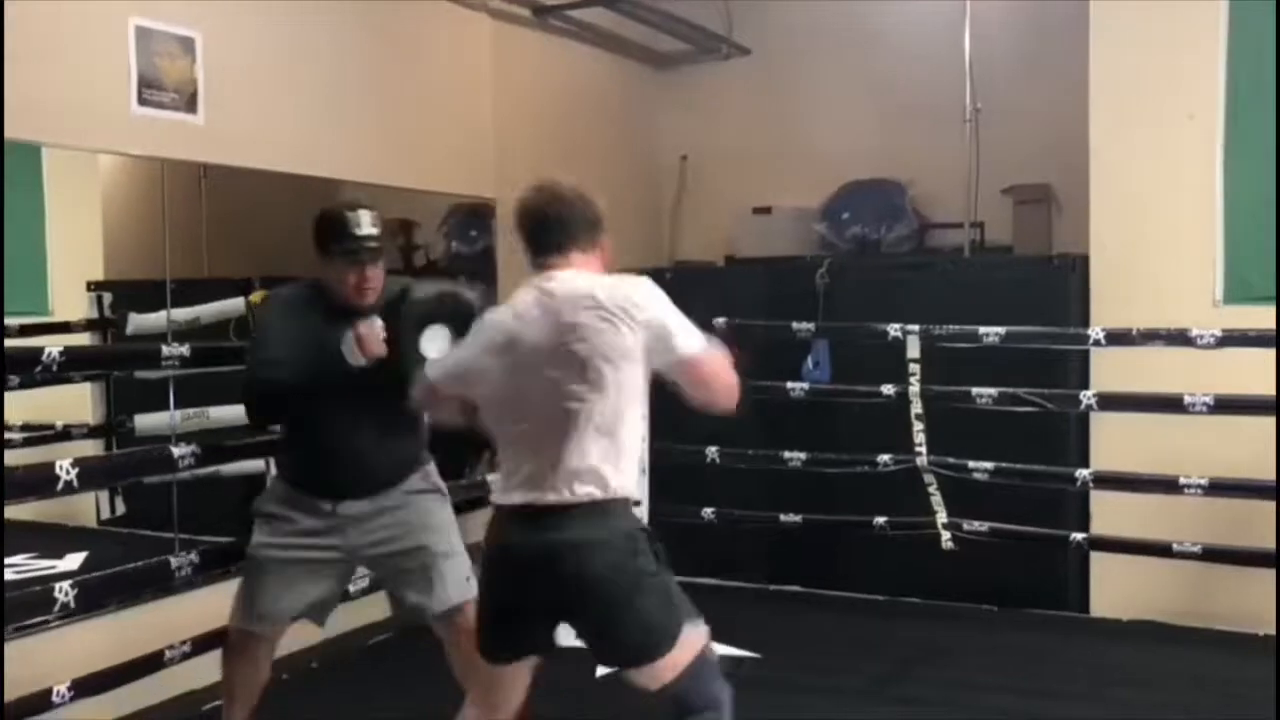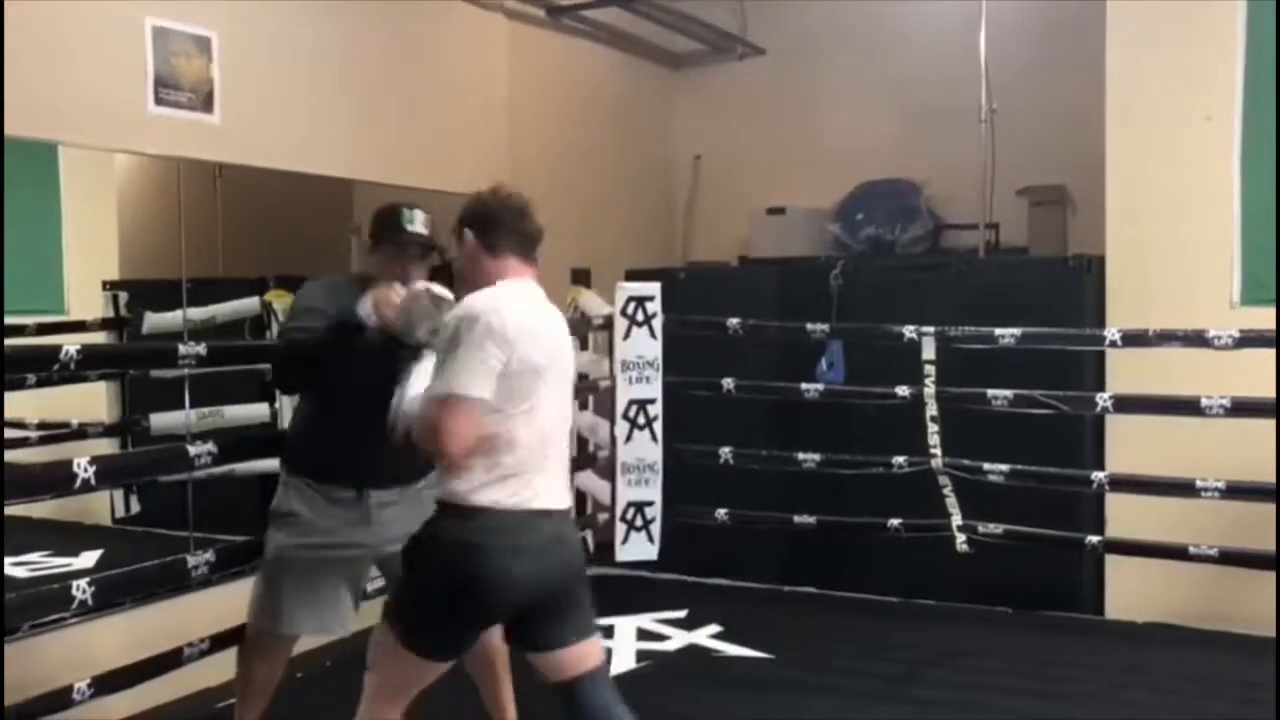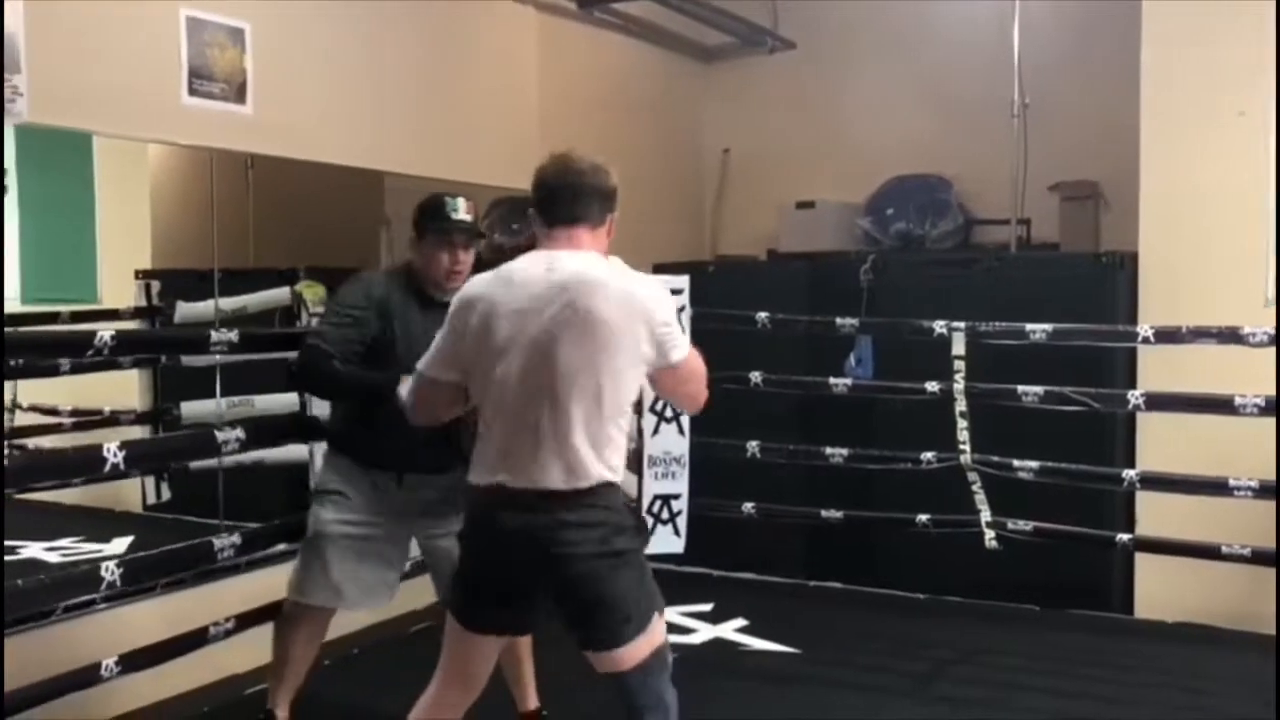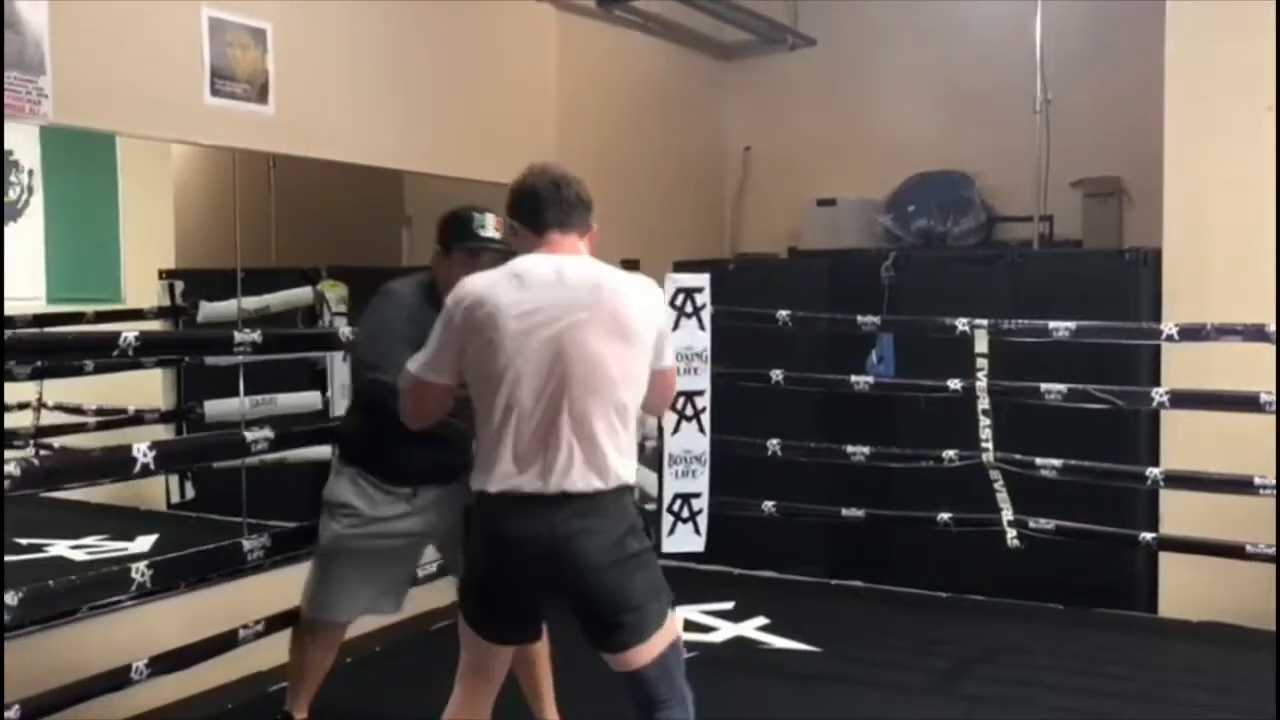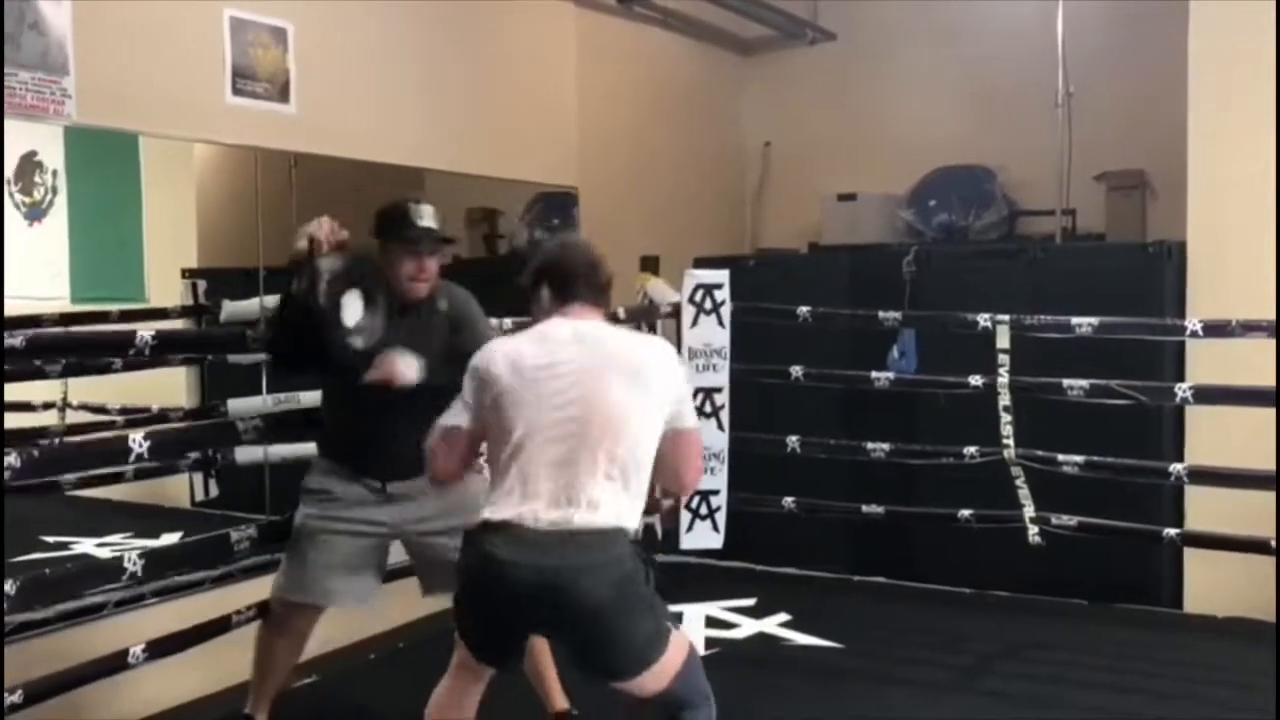
dt=0.7s
person 1, frame 1
left shoulder: (495, 327)
right shoulder: (626, 297)
left elbow: (432, 398)
right elbow: (720, 391)
left hip: (512, 539)
right hip: (597, 538)
person 1, frame 2
left shoulder: (482, 315)
right shoulder: (543, 319)
left elbow: (450, 441)
left wrist: (416, 406)
left hip: (473, 542)
right hip: (552, 543)
person 1, frame 3
left shoulder: (479, 296)
right shoulder: (640, 295)
left elbow: (424, 408)
right elbow: (692, 396)
left hip: (498, 518)
right hip: (591, 523)
person 1, frame 4
left shoulder: (475, 296)
right shoulder: (640, 296)
left elbow: (416, 412)
right elbow: (660, 400)
left hip: (505, 523)
right hip: (601, 524)
person 1, frame 5
left shoulder: (497, 357)
right shoulder: (655, 358)
left elbow: (442, 468)
right elbow: (685, 477)
left hip: (500, 558)
right hip: (598, 564)
left knee: (466, 674)
person 2, frame 1
right shoulder: (284, 310)
right elbow: (262, 405)
right wrist: (343, 358)
left hip: (403, 492)
right hip: (306, 501)
left knee: (460, 613)
right knee: (252, 627)
person 2, frame 2
right shoulder: (326, 296)
right elbow: (288, 374)
right wrist: (361, 317)
left hip: (413, 492)
right hip: (318, 497)
right knee: (271, 628)
person 2, frame 3
right shoulder: (374, 293)
right elbow: (312, 370)
right wrist: (402, 389)
left hip: (452, 479)
right hip: (362, 478)
right knee: (311, 601)
person 2, frame 4
right shoulder: (399, 303)
right elbow: (381, 400)
right wrist: (477, 436)
left hip: (460, 483)
right hip: (374, 487)
right knee: (324, 612)
person 2, frame 5
left shoulder: (454, 305)
right elbow: (285, 356)
left wrist: (416, 372)
left hip: (440, 480)
right hip: (347, 483)
right knee: (293, 605)
